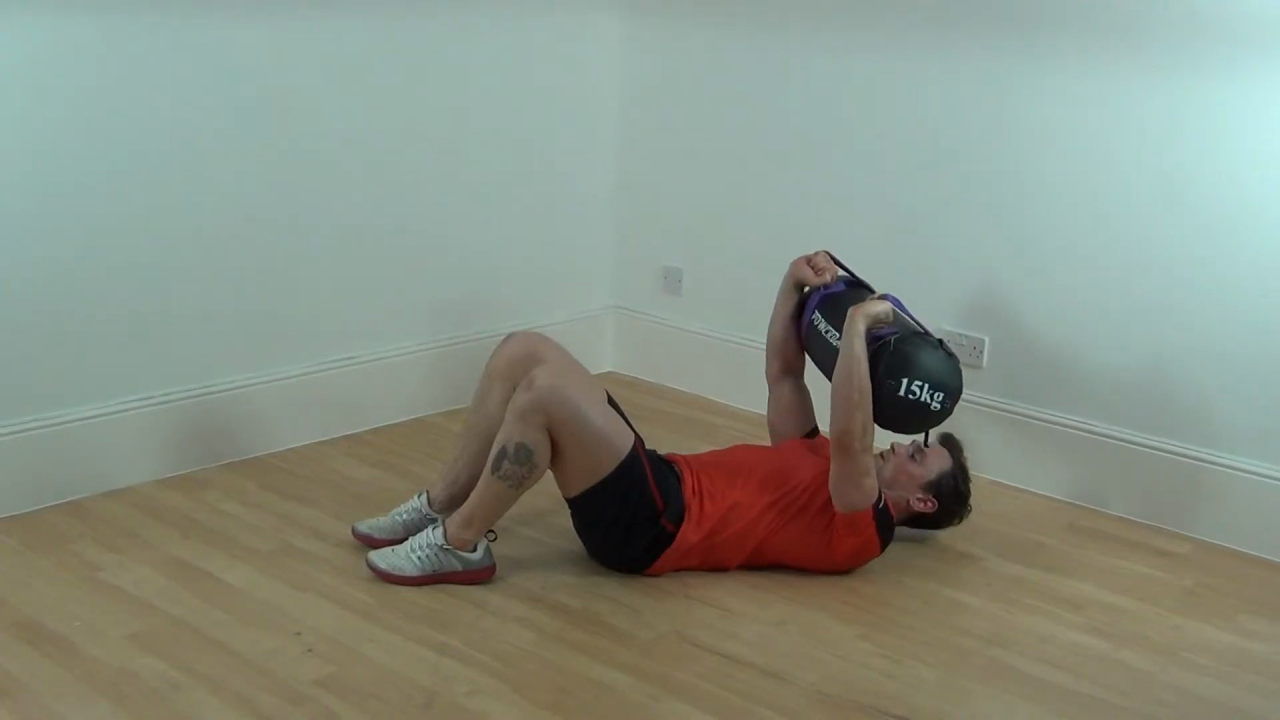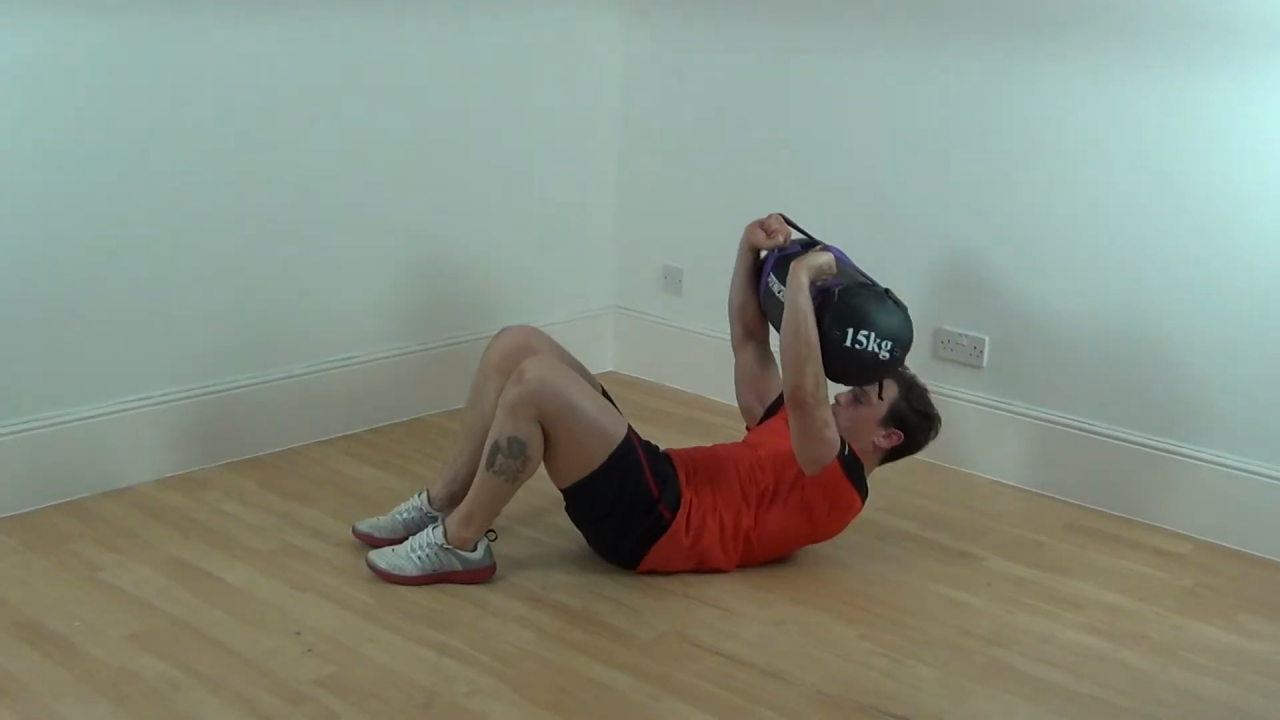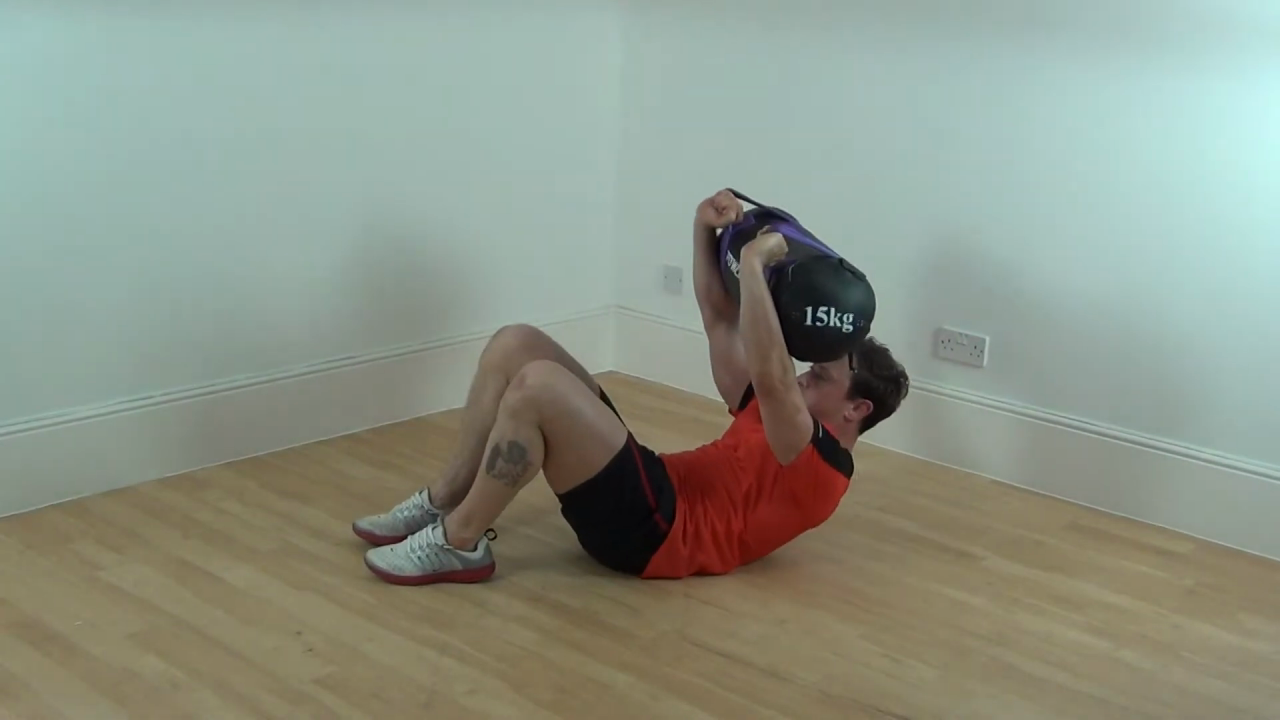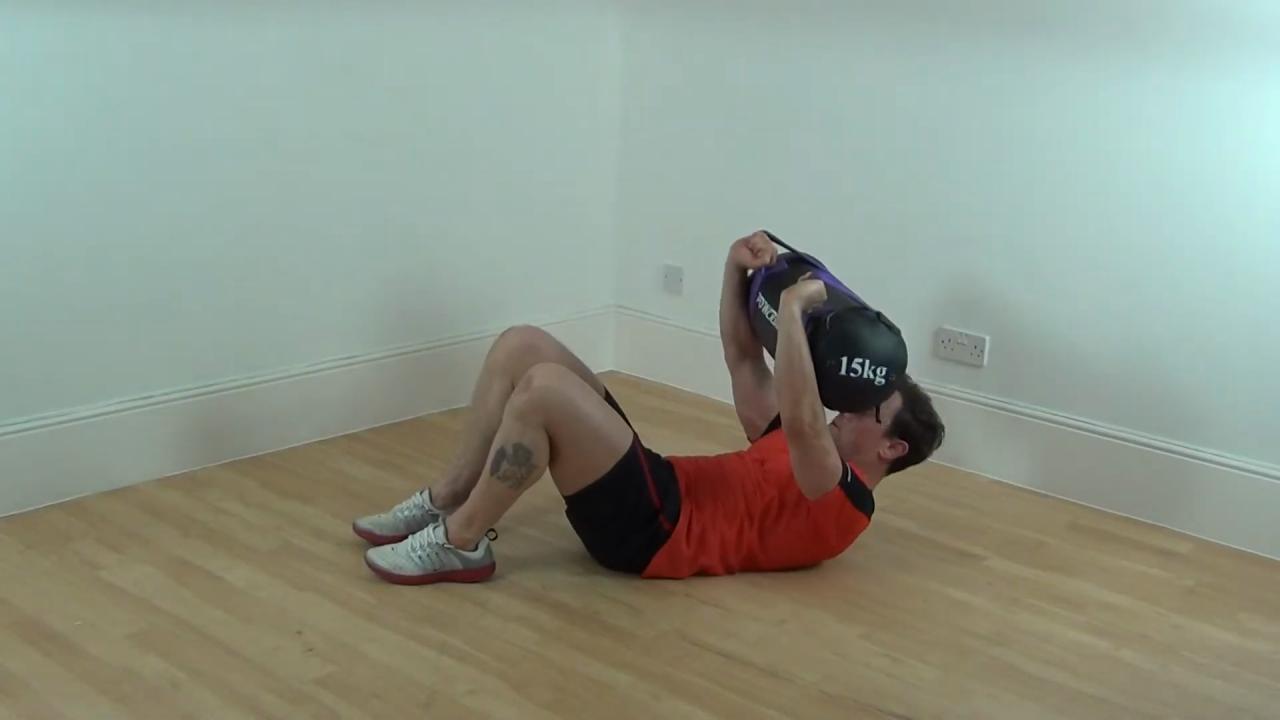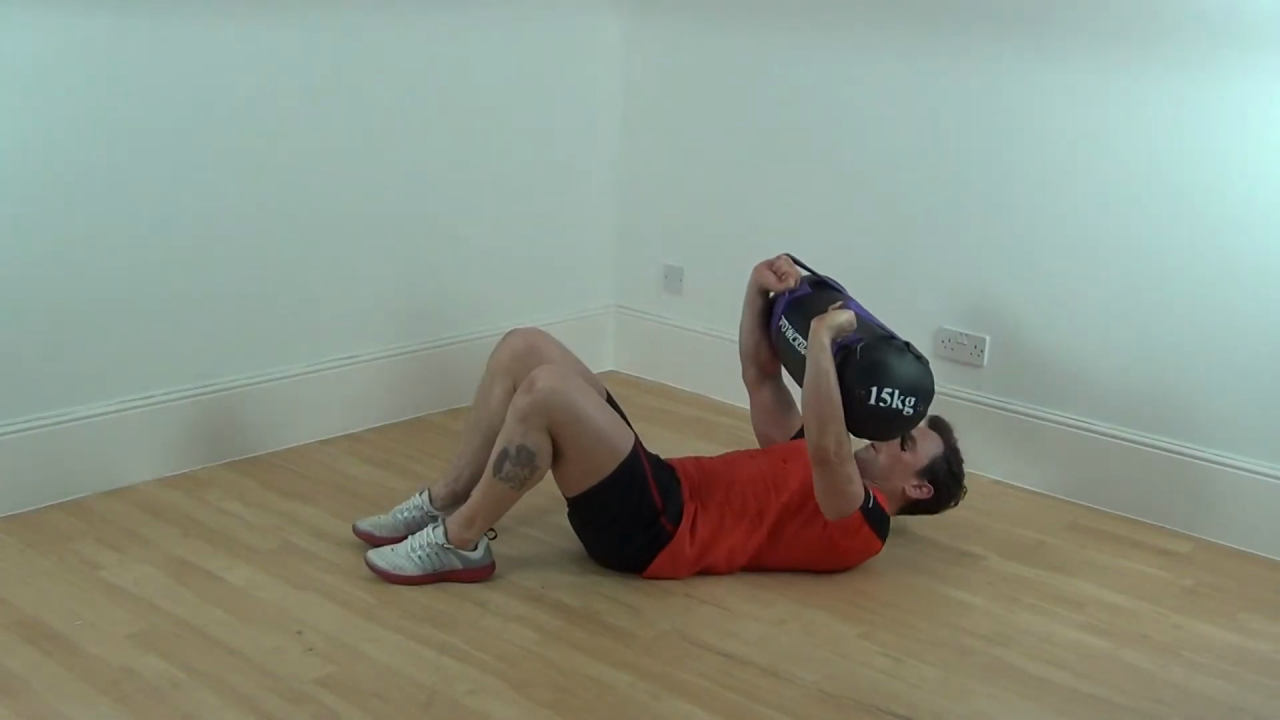
dt=0.5s
person 1, frame 1
left shoulder: (858, 530)
right shoulder: (819, 465)
left elbow: (850, 435)
right elbow: (783, 374)
left wrist: (858, 326)
right wrist: (795, 282)
left hip: (650, 526)
right hip: (655, 484)
left knee: (544, 390)
right knee: (523, 350)
left ankle: (459, 545)
right ankle: (440, 505)
person 1, frame 2
left shoulder: (837, 484)
right shoulder: (799, 437)
left elbow: (805, 390)
right elbow: (749, 340)
left wrist: (801, 280)
right wrist: (751, 251)
left hip: (651, 523)
right hip: (646, 489)
left knee: (536, 378)
right knee: (516, 344)
left ankle: (459, 545)
right ankle: (440, 504)
person 1, frame 3
left shoulder: (820, 467)
right shoulder: (775, 417)
left elbow: (770, 373)
right elbow: (720, 321)
left wrist: (754, 263)
right wrist: (704, 228)
left hip: (649, 528)
right hip: (641, 489)
left knee: (535, 386)
right knee: (514, 344)
left ankle: (458, 544)
right ankle: (441, 502)
person 1, frame 4
left shoulder: (843, 504)
right shoulder: (799, 452)
left elbow: (802, 419)
right elbow: (742, 357)
left wrist: (792, 307)
right wrist: (737, 266)
left hip: (650, 528)
right hip: (647, 488)
left knee: (542, 388)
right knee: (520, 347)
left ankle: (459, 543)
right ankle: (442, 502)
person 1, frame 5
left shoulder: (858, 525)
right shoulder: (827, 476)
left elbow: (827, 447)
right elbow: (760, 376)
left wrist: (822, 335)
right wrist: (759, 287)
left hip: (653, 530)
right hip: (654, 487)
left knee: (545, 388)
right knee: (523, 347)
left ankle: (460, 544)
right ankle: (443, 502)
